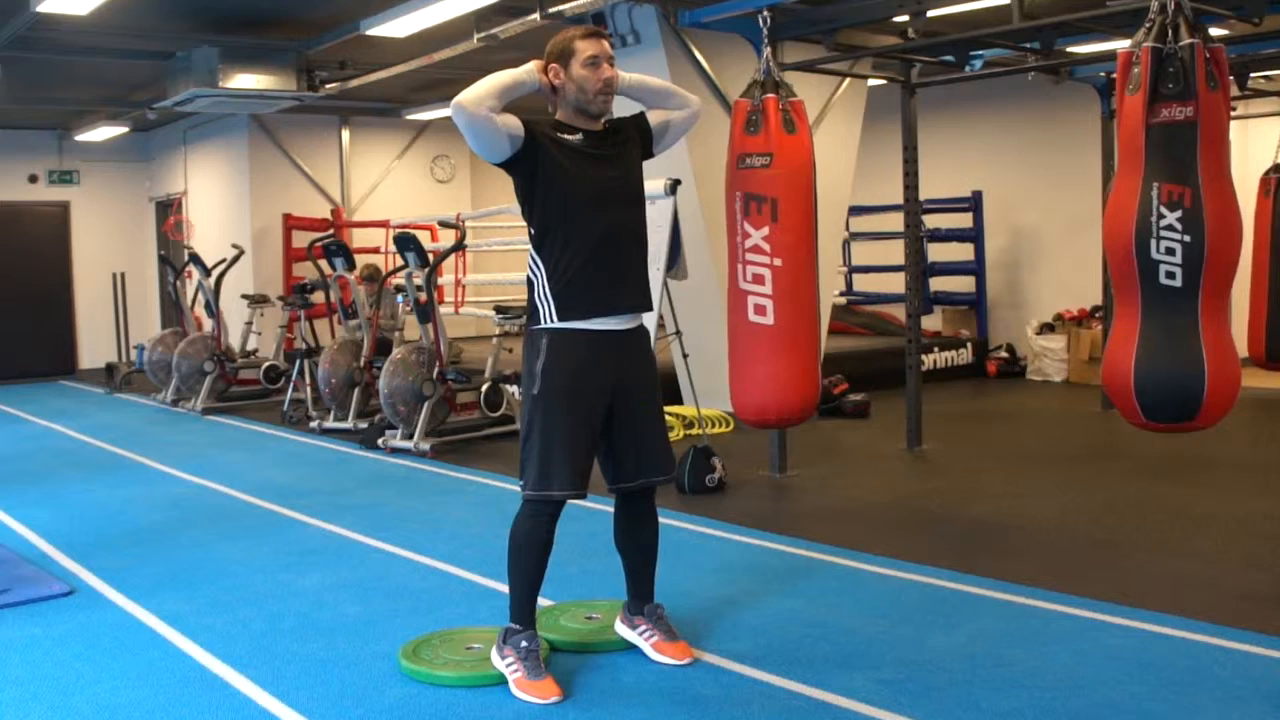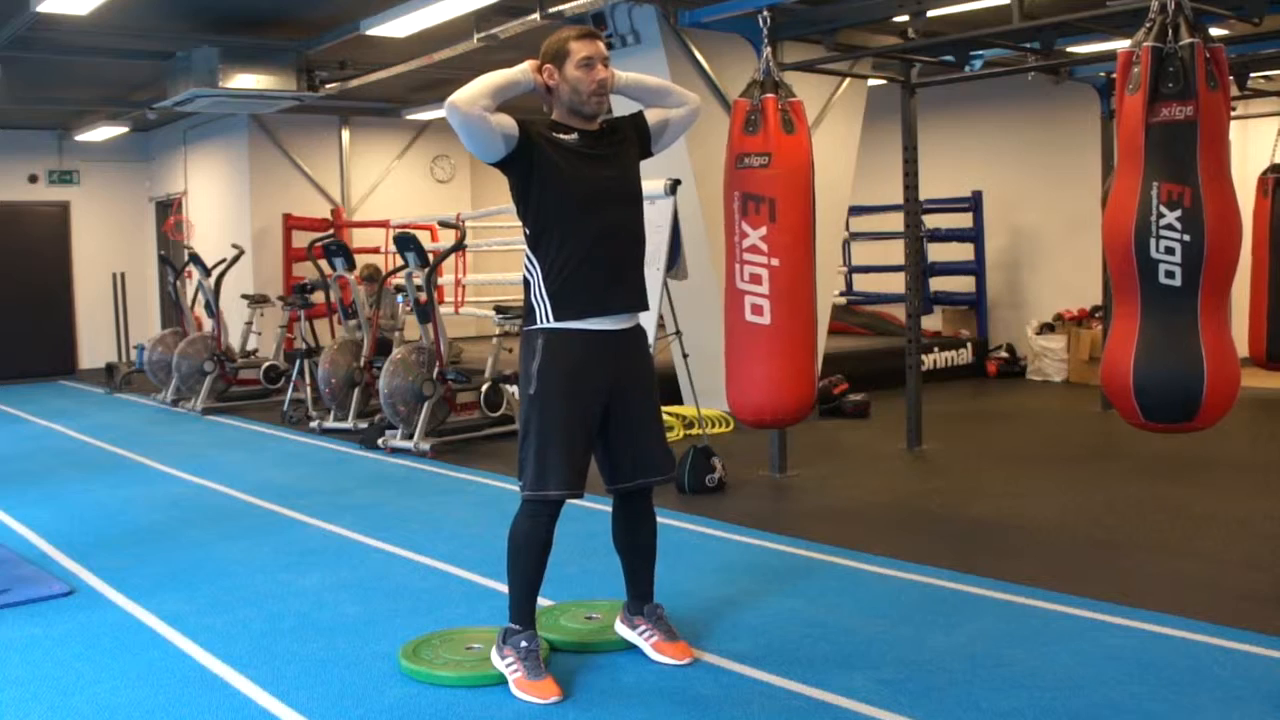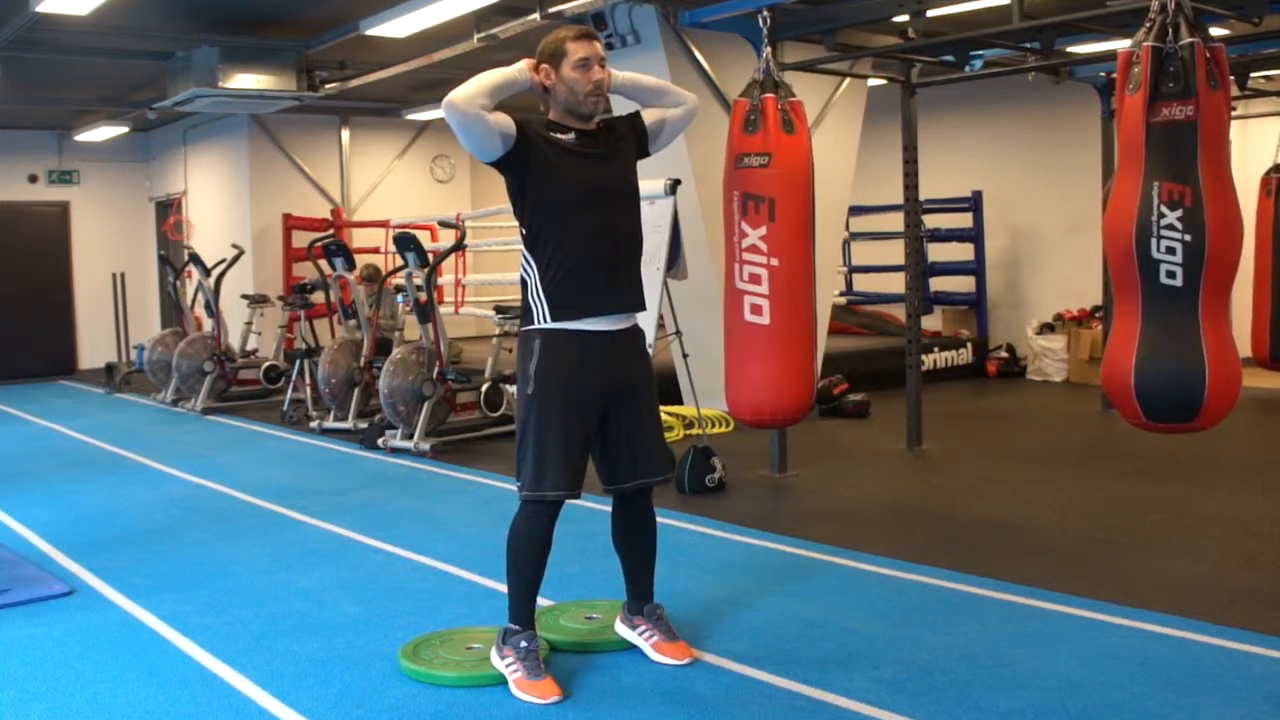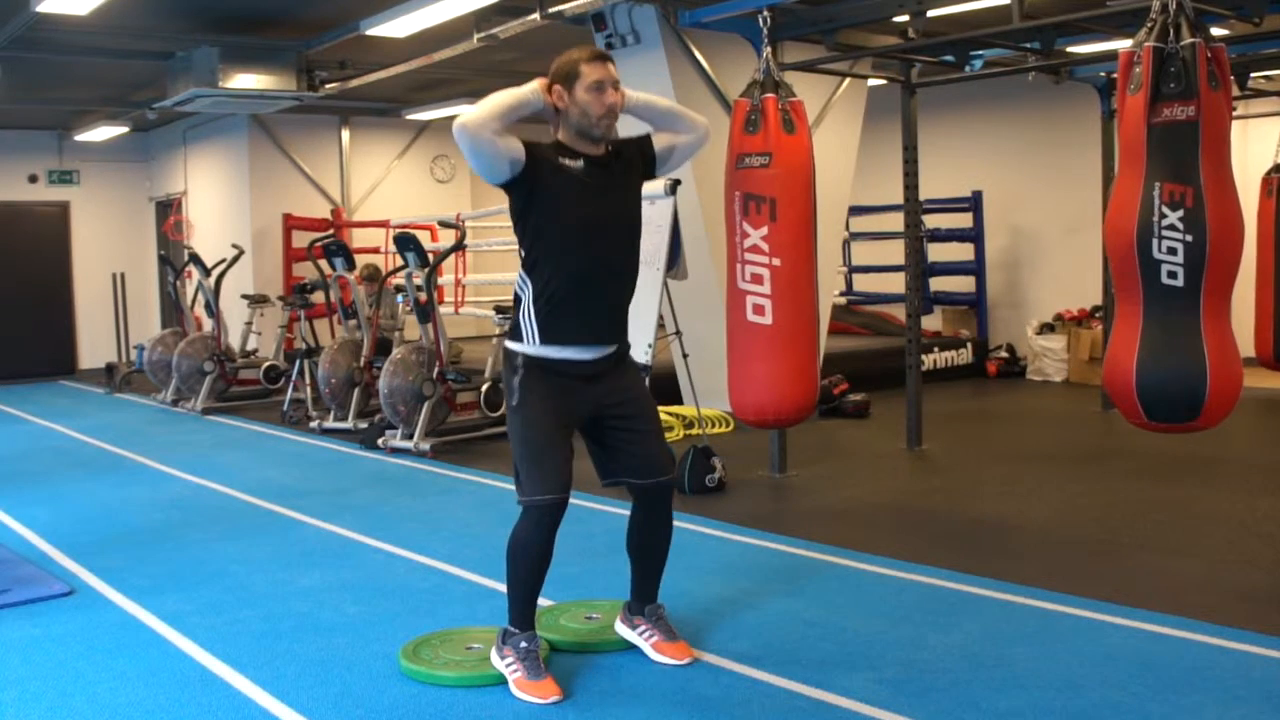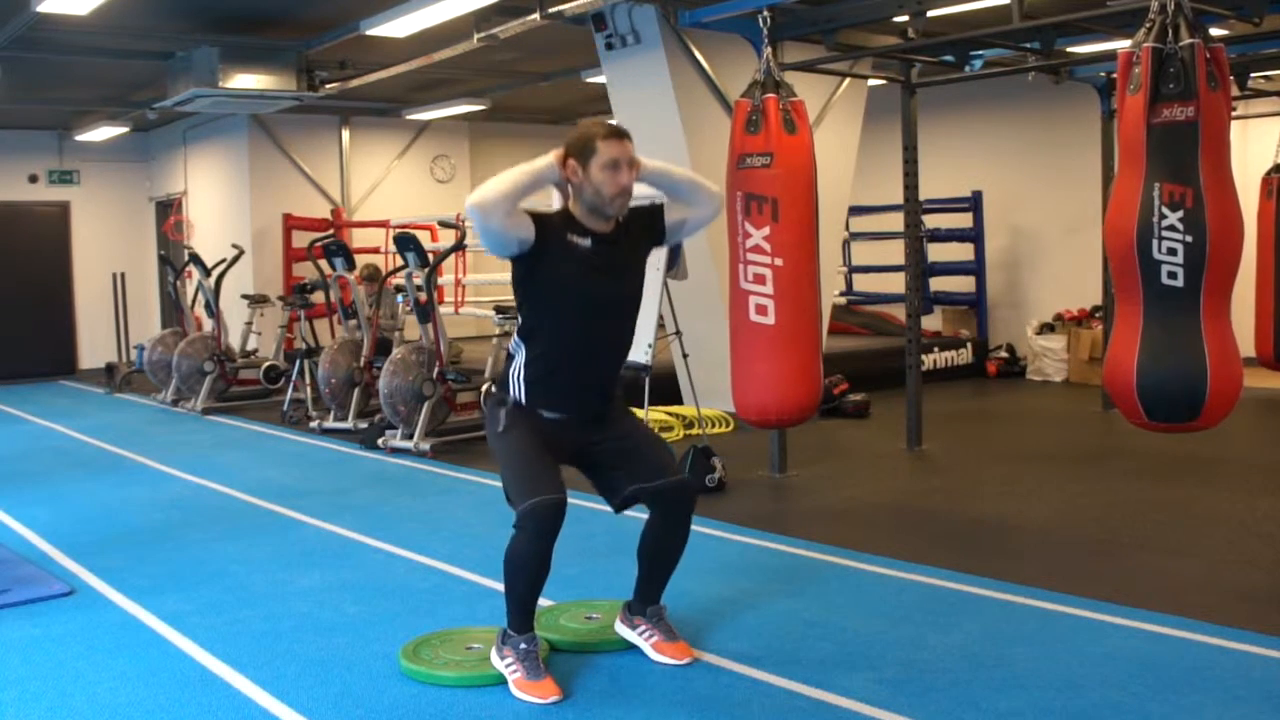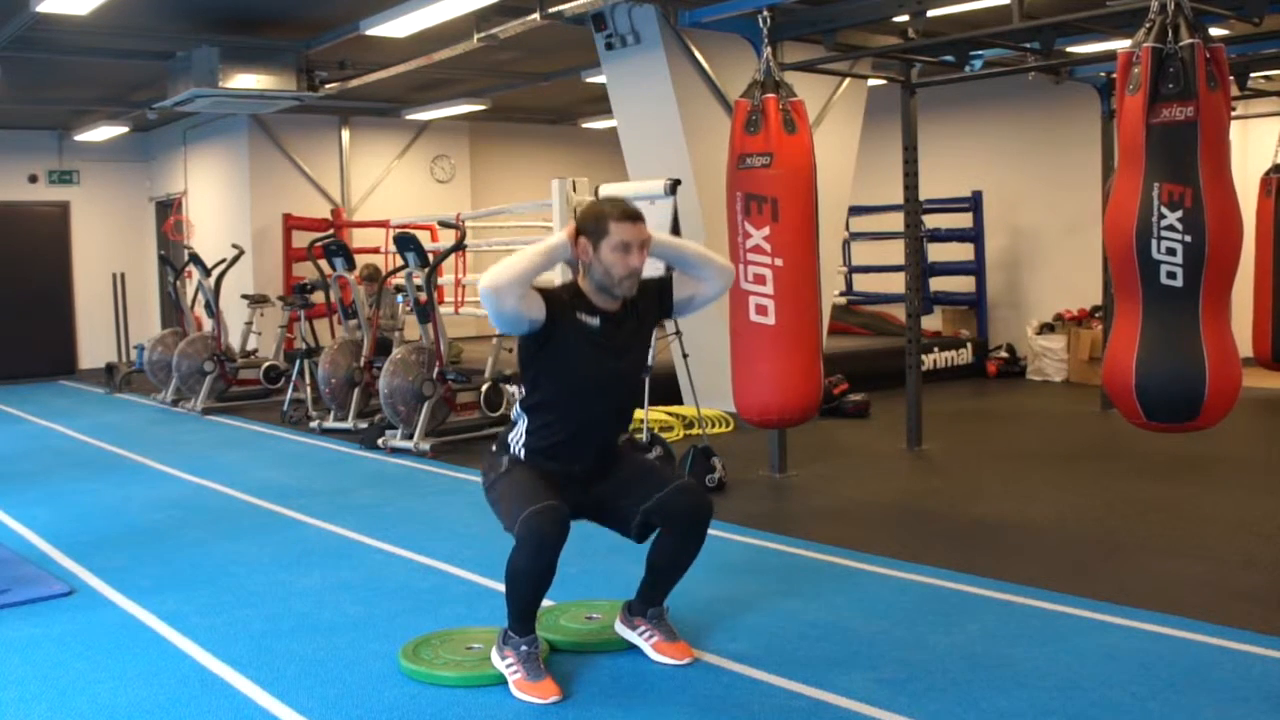
dt=0.4s
person 1, frame 1
left shoulder: (626, 137)
right shoulder: (534, 142)
left elbow: (689, 105)
right elbow: (469, 108)
left wrist: (624, 82)
right wrist: (528, 74)
left hip: (629, 338)
right hip: (564, 342)
left knee: (639, 482)
right knee: (546, 493)
left ankle: (640, 611)
right ankle: (516, 638)
person 1, frame 2
left shoulder: (626, 136)
right shoulder: (530, 143)
left elbow: (688, 102)
right elbow: (462, 108)
left wrist: (620, 79)
right wrist: (524, 75)
left hip: (626, 338)
right hip: (561, 343)
left knee: (637, 482)
right knee: (545, 494)
left ankle: (640, 611)
right ankle: (517, 638)
person 1, frame 3
left shoulder: (622, 136)
right shoulder: (526, 142)
left elbow: (687, 102)
right elbow: (459, 107)
left wrist: (618, 80)
right wrist: (520, 73)
left hip: (624, 338)
right hip: (559, 343)
left knee: (636, 484)
right knee: (544, 494)
left ankle: (639, 612)
right ankle: (516, 639)
person 1, frame 4
left shoulder: (628, 159)
right shoulder: (533, 165)
left elbow: (697, 129)
right elbow: (469, 129)
left wrist: (630, 100)
right wrist: (531, 93)
left hip: (611, 363)
right hip: (544, 365)
left knee: (655, 483)
right knee: (545, 500)
left ankle: (641, 611)
right ankle: (516, 639)
person 1, frame 5
left shoulder: (638, 228)
right shoulder: (542, 235)
left elbow: (710, 200)
right elbow: (482, 208)
left wrist: (645, 167)
right wrist: (546, 167)
left hip: (600, 410)
right hip: (528, 411)
left knee: (674, 492)
right knee: (542, 511)
left ankle: (642, 613)
right ankle: (515, 641)
person 1, frame 6
left shoulder: (646, 301)
right shoulder: (550, 310)
left elbow: (720, 275)
right elbow: (494, 289)
left wrist: (656, 241)
right wrist: (559, 243)
left hip: (604, 464)
right hip: (528, 465)
left knee: (689, 505)
right knee: (544, 525)
left ankle: (643, 614)
right ankle: (516, 642)
